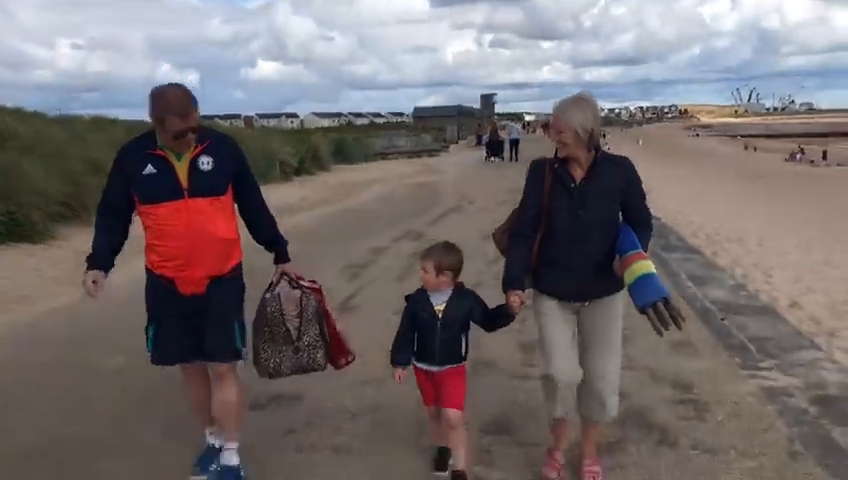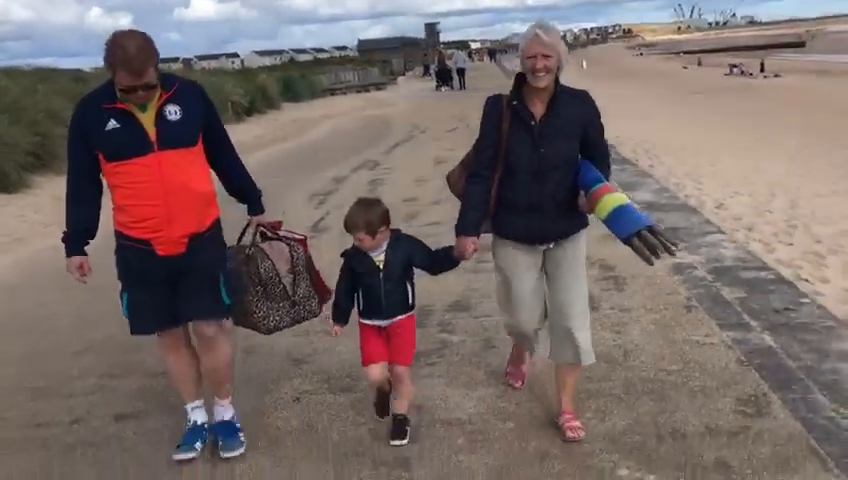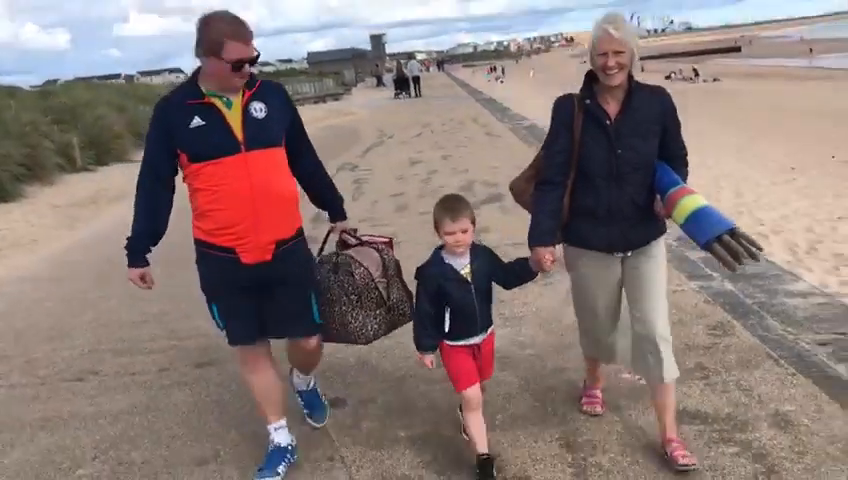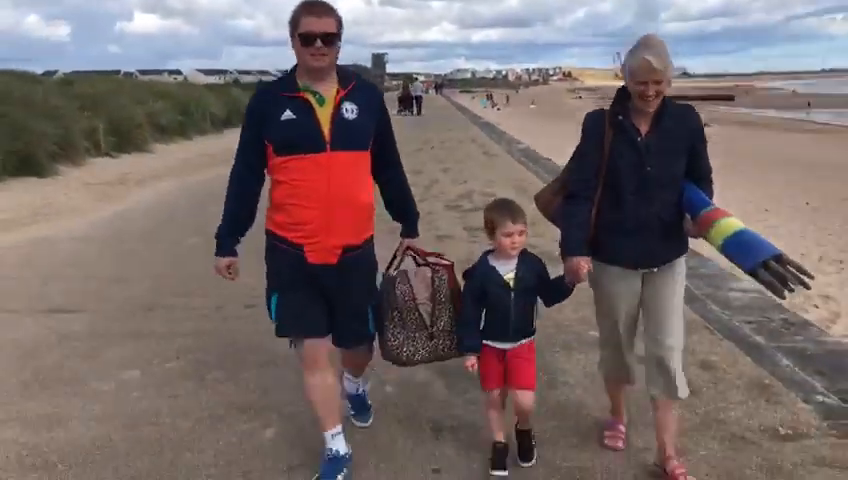
dt=1s
person 1, frame 1
left shoulder: (223, 149)
right shoulder: (133, 158)
left elbow: (253, 206)
right elbow: (112, 216)
left wrist: (279, 253)
right wrist: (98, 262)
left hip: (222, 281)
right hip: (167, 285)
left knee: (224, 369)
right knee: (191, 367)
right ankle: (213, 440)
person 1, frame 2
left shoulder: (189, 96)
right shoulder: (91, 114)
left elbow: (222, 155)
right elbow: (82, 183)
left wrist: (254, 204)
right wrist: (76, 244)
left hip: (201, 239)
right hip: (140, 249)
left knee: (211, 331)
right knee: (170, 335)
left ankle: (225, 413)
right ankle: (198, 418)
person 1, frame 3
left shoulder: (272, 95)
right shoulder: (173, 112)
left elbow: (305, 160)
right elbow: (154, 186)
left wrist: (335, 210)
right wrist: (138, 251)
left hip: (286, 247)
right hip: (221, 258)
left knee: (307, 339)
right knee: (250, 350)
left ankle: (304, 380)
right ankle: (280, 440)
person 1, frame 4
left shoulder: (367, 97)
right shoulder: (268, 101)
left elbow: (388, 168)
right elbow: (246, 176)
left wrist: (409, 224)
right wrist: (227, 241)
left hip: (353, 252)
right hip: (290, 253)
left knee: (357, 343)
right knee: (313, 351)
left ankle: (354, 384)
person 2, frame 1
left shoulder: (619, 171)
right shoulder: (542, 172)
left elbow: (640, 223)
right elbow: (523, 231)
right wrist: (514, 283)
left hip: (604, 293)
right hip: (552, 293)
left knee: (601, 378)
right knee: (560, 375)
right ankle: (557, 439)
person 2, frame 2
left shoulder: (580, 105)
right shoulder: (499, 109)
left elbow: (598, 159)
right elbow: (481, 171)
right wrist: (468, 229)
left hip: (567, 232)
right hip: (513, 234)
left knee: (571, 320)
right knee: (523, 317)
left ankle: (566, 407)
right ankle: (520, 352)
person 2, frame 3
left shoulder: (656, 103)
right shoulder: (569, 110)
left elbow: (676, 161)
right elbow: (551, 178)
right wrist: (541, 238)
left hip: (646, 238)
right hip: (588, 241)
left knee: (654, 331)
right knee: (596, 323)
left ankle: (669, 435)
right ankle: (593, 380)
person 2, frame 4
left shoulder: (685, 122)
right shoulder: (600, 126)
left elbow: (701, 179)
right elbow: (579, 191)
right wrist: (574, 249)
left hip: (668, 256)
right hip: (612, 257)
left knee: (667, 349)
right knee: (616, 342)
right ankle: (617, 415)
person 3, frame 1
left shoulder: (466, 299)
right shoulder: (416, 301)
left elbow: (488, 321)
right elbow: (405, 333)
left wrist: (509, 310)
right wrist: (399, 363)
left hip: (453, 369)
right hip: (424, 369)
left knee: (452, 419)
right knee: (434, 414)
right ankle: (442, 448)
person 3, frame 2
left shoulder: (405, 246)
right shoulder: (354, 257)
left elbow: (433, 263)
right elbow: (345, 289)
left wrist: (456, 253)
right wrist: (339, 319)
left hip: (402, 320)
right hip: (370, 324)
left knee: (400, 372)
right knee: (376, 376)
left ankle: (400, 417)
right ankle: (384, 390)
person 3, frame 3
left shoulder: (484, 256)
right shoulder: (433, 271)
left elbow: (507, 277)
right elbow: (424, 311)
left wrist: (533, 265)
right wrist: (426, 347)
left hip: (484, 336)
right hip: (453, 344)
left knee: (476, 390)
right knee: (473, 398)
left ankle: (466, 412)
person 3, frame 4
left shoulder: (533, 265)
right shoulder: (480, 272)
left elbow: (550, 296)
right elbow: (468, 312)
left wrist: (568, 280)
right wrist: (469, 349)
left hip: (523, 345)
right hip: (490, 346)
left knee: (524, 403)
right knee: (494, 399)
left ankle: (524, 431)
right ankle: (499, 444)
